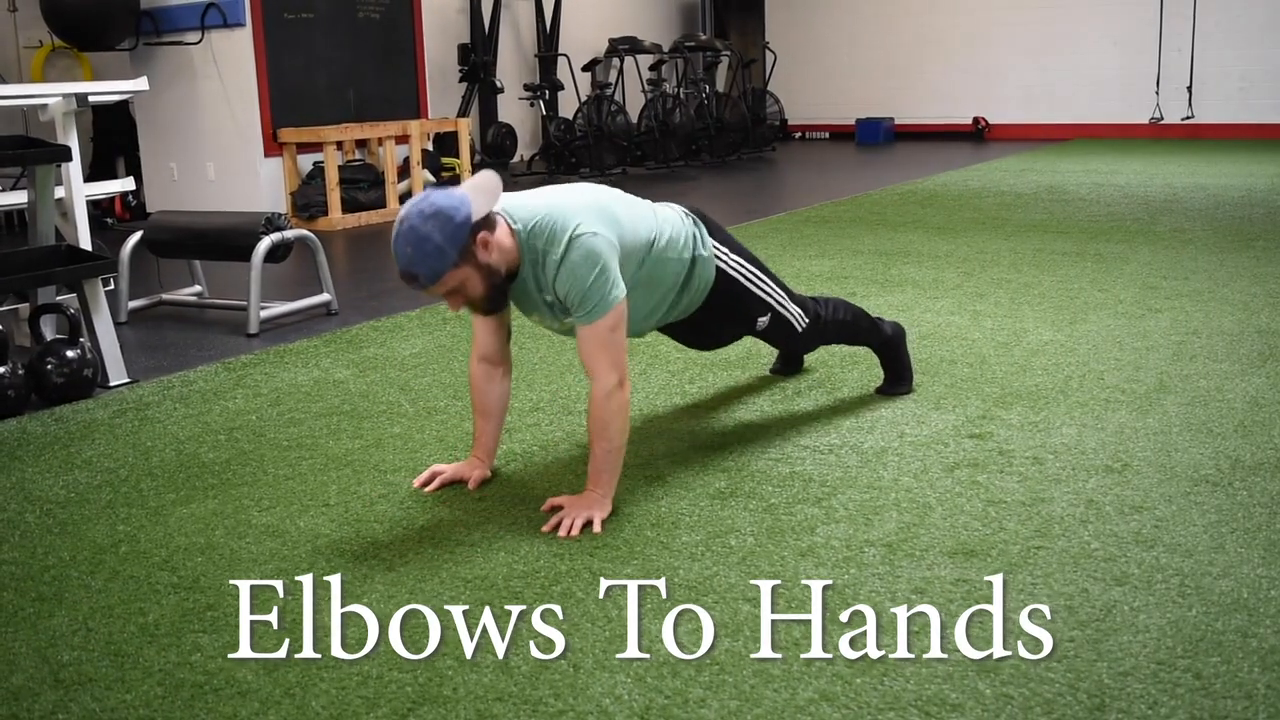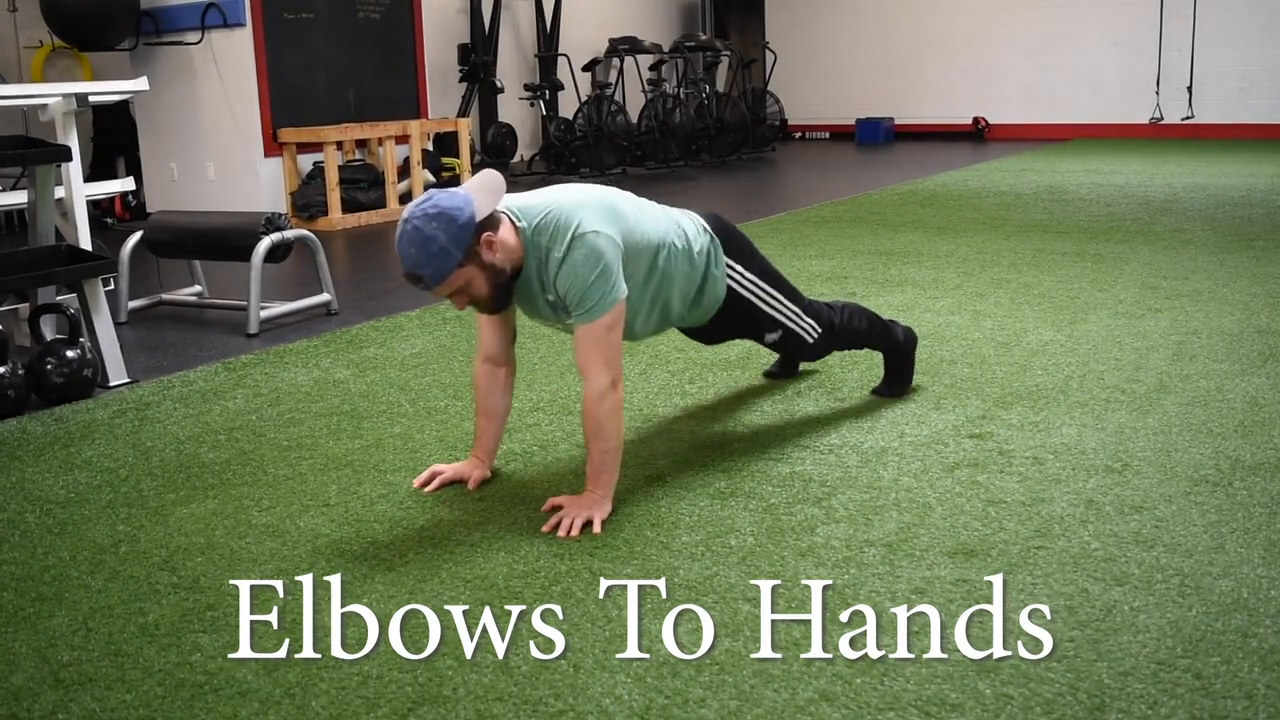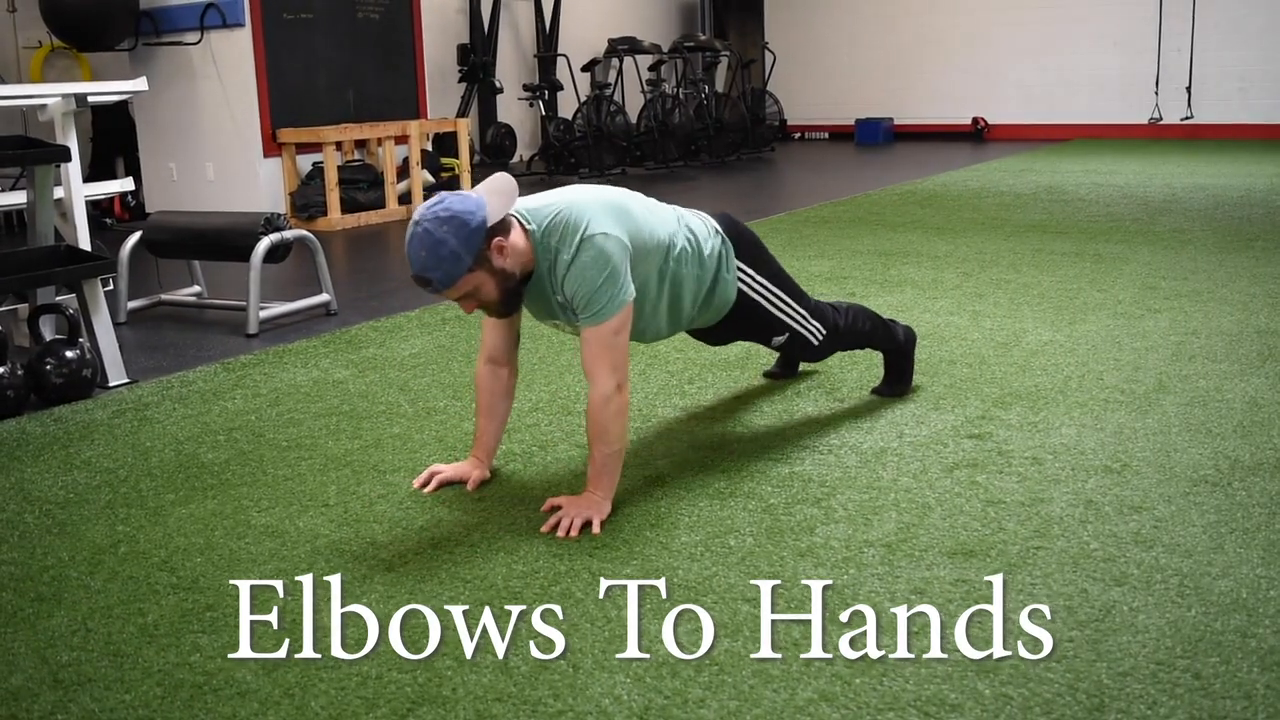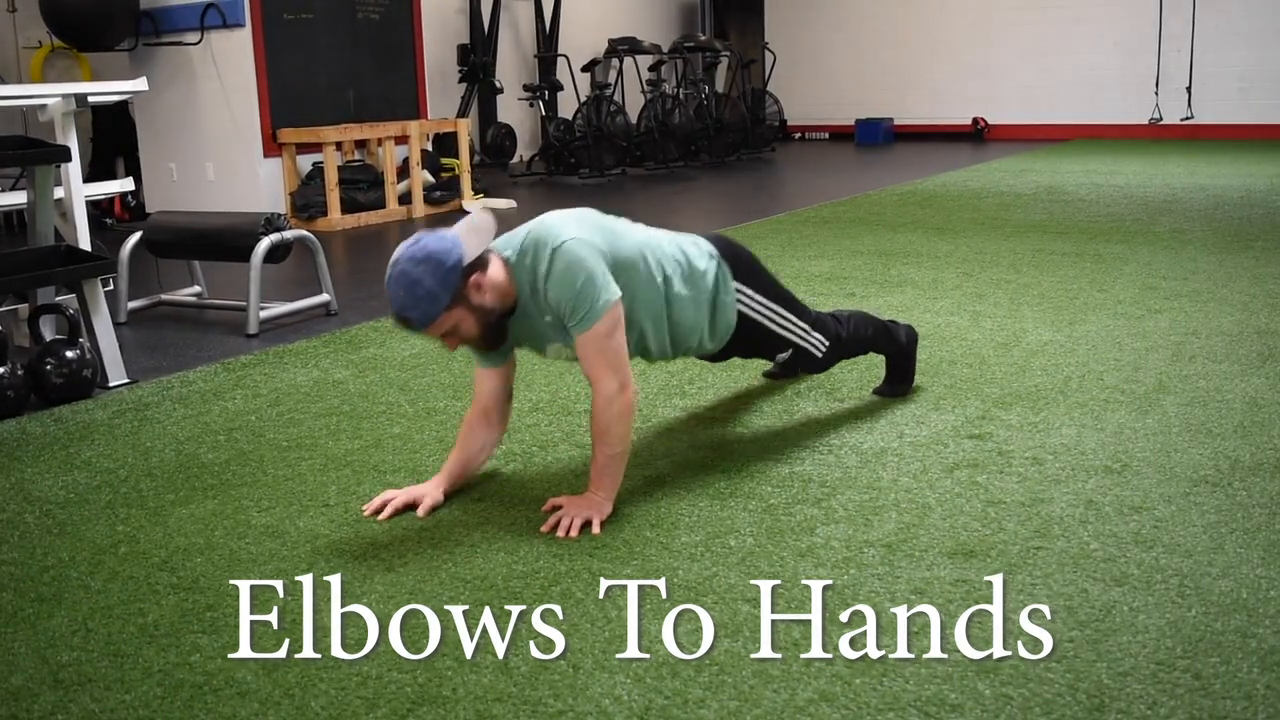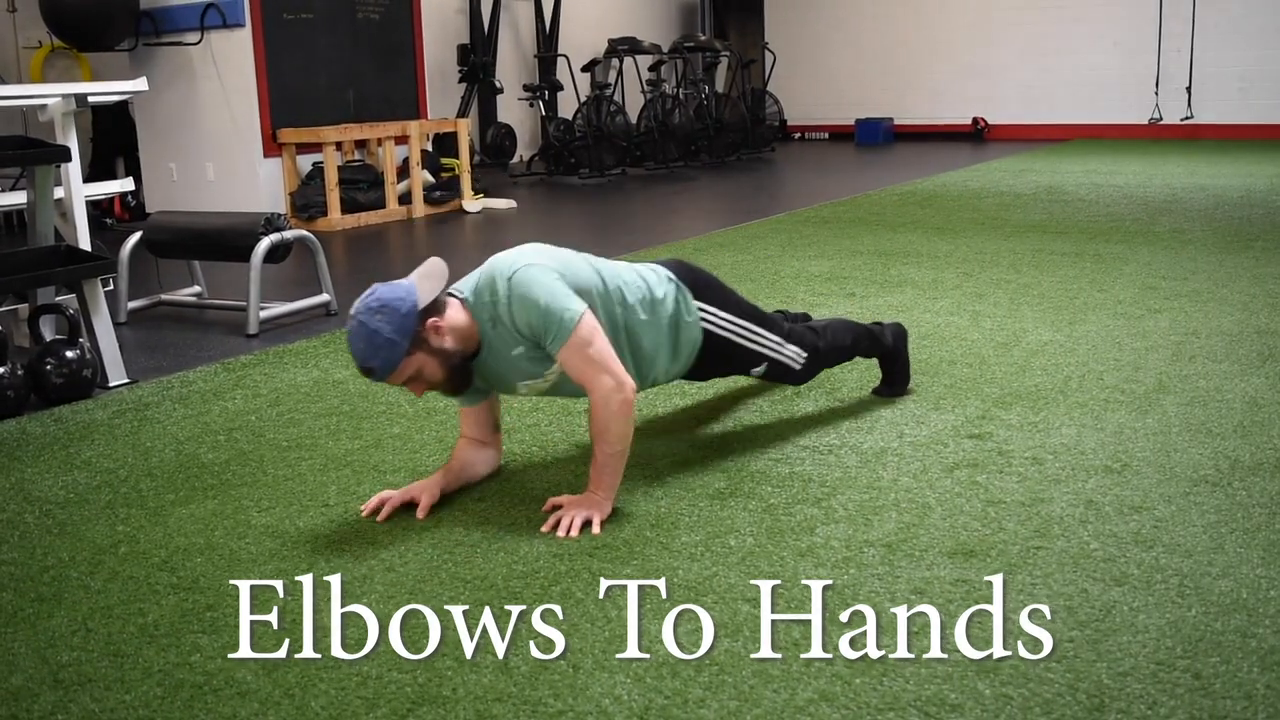
dt=0.3s
person 1, frame 1
left shoulder: (577, 247)
right shoulder: (477, 254)
left elbow: (610, 383)
right elbow: (490, 363)
left wrist: (599, 496)
right wrist: (479, 459)
left hip: (696, 263)
left knee: (798, 322)
right knee: (720, 336)
left ankle: (884, 337)
right ankle: (791, 352)
person 1, frame 2
left shoulder: (579, 245)
right shoulder: (486, 247)
left elbow: (603, 383)
right elbow: (494, 361)
left wrist: (598, 496)
right wrist: (480, 459)
left hip: (711, 266)
right hip: (674, 286)
left knee: (812, 332)
left ankle: (894, 340)
right ankle: (789, 355)
person 1, frame 3
left shoulder: (588, 247)
right shoulder: (495, 248)
left elbow: (608, 386)
right elbow: (497, 363)
left wrist: (598, 496)
right wrist: (479, 459)
left hip: (722, 268)
right hip: (682, 285)
left knee: (817, 334)
right knee: (763, 338)
left ankle: (894, 340)
right ankle: (788, 356)
person 1, frame 4
left shoulder: (562, 257)
right shoulder: (486, 306)
left elbow: (614, 390)
right elbow: (489, 416)
left wrist: (599, 496)
right wrist: (441, 480)
left hip: (717, 287)
right hip: (688, 315)
left knee: (819, 345)
left ankle: (894, 339)
right ankle: (783, 358)
person 1, frame 5
left shoulder: (521, 287)
right shoulder: (460, 346)
left elbow: (615, 389)
right elbow: (482, 445)
left wrist: (598, 497)
right wrist: (432, 483)
left hip: (681, 313)
right hip: (661, 344)
left knee: (801, 357)
left ankle: (884, 341)
right ankle: (787, 321)
